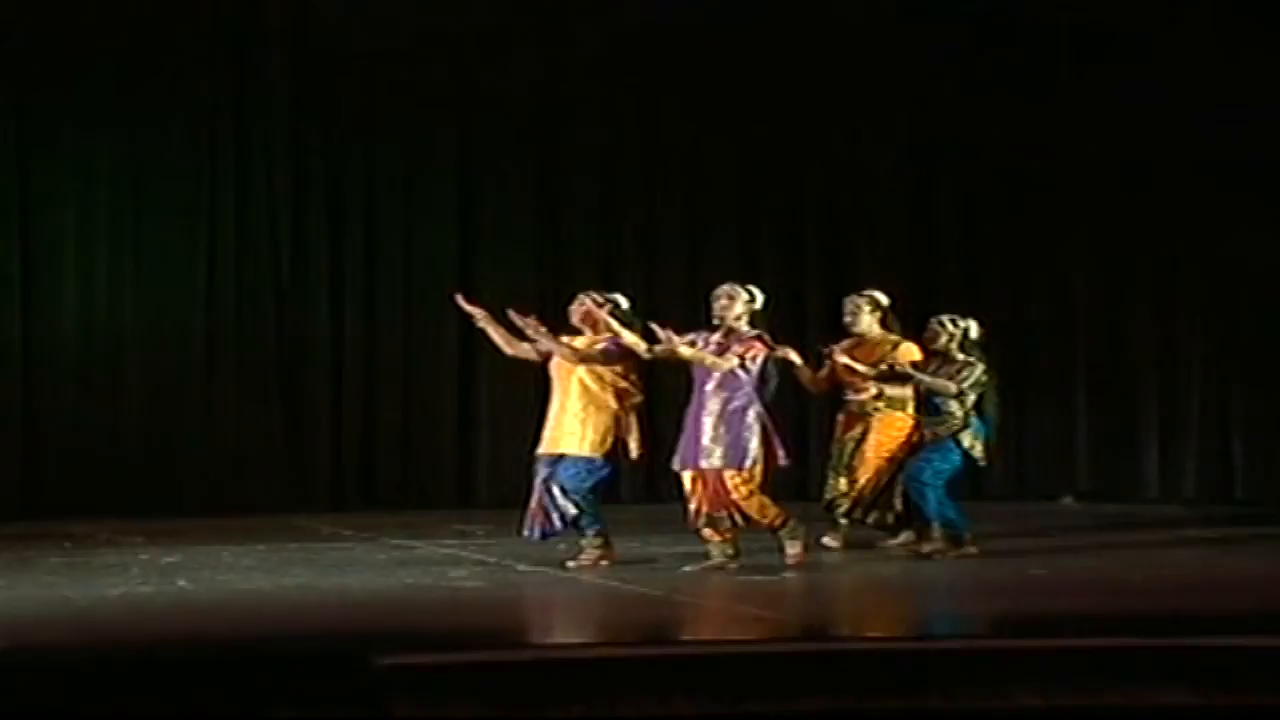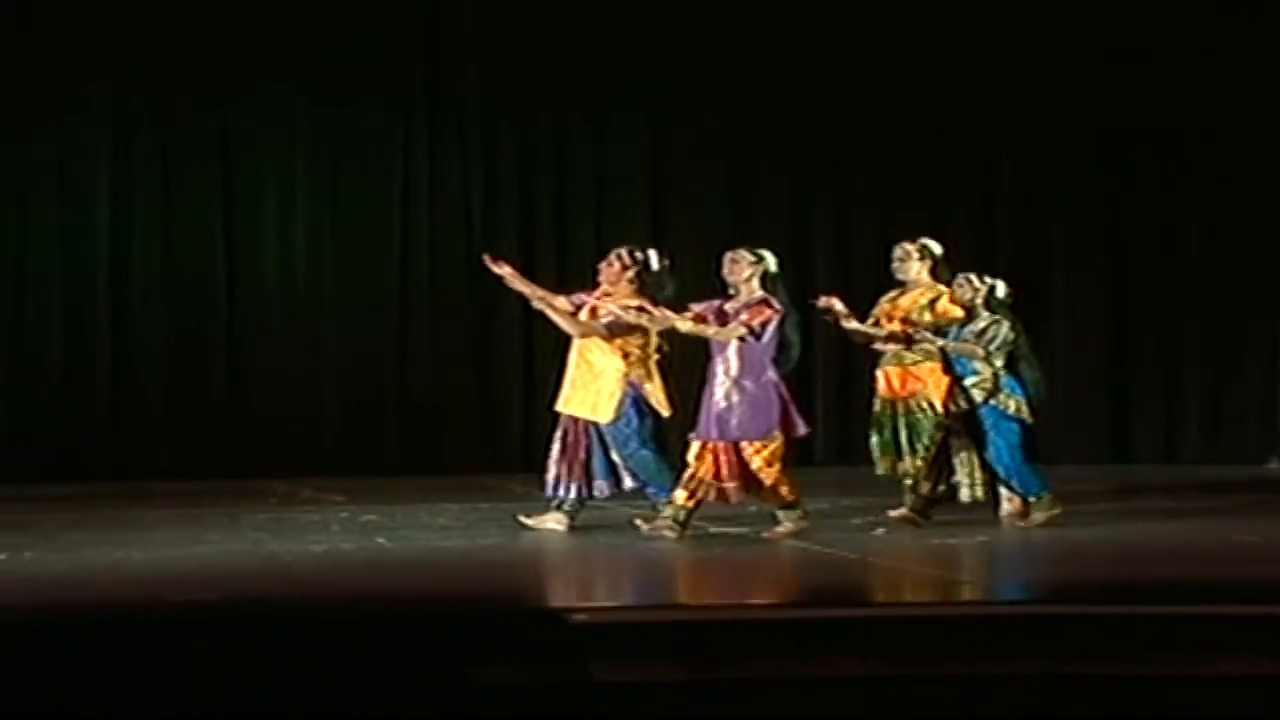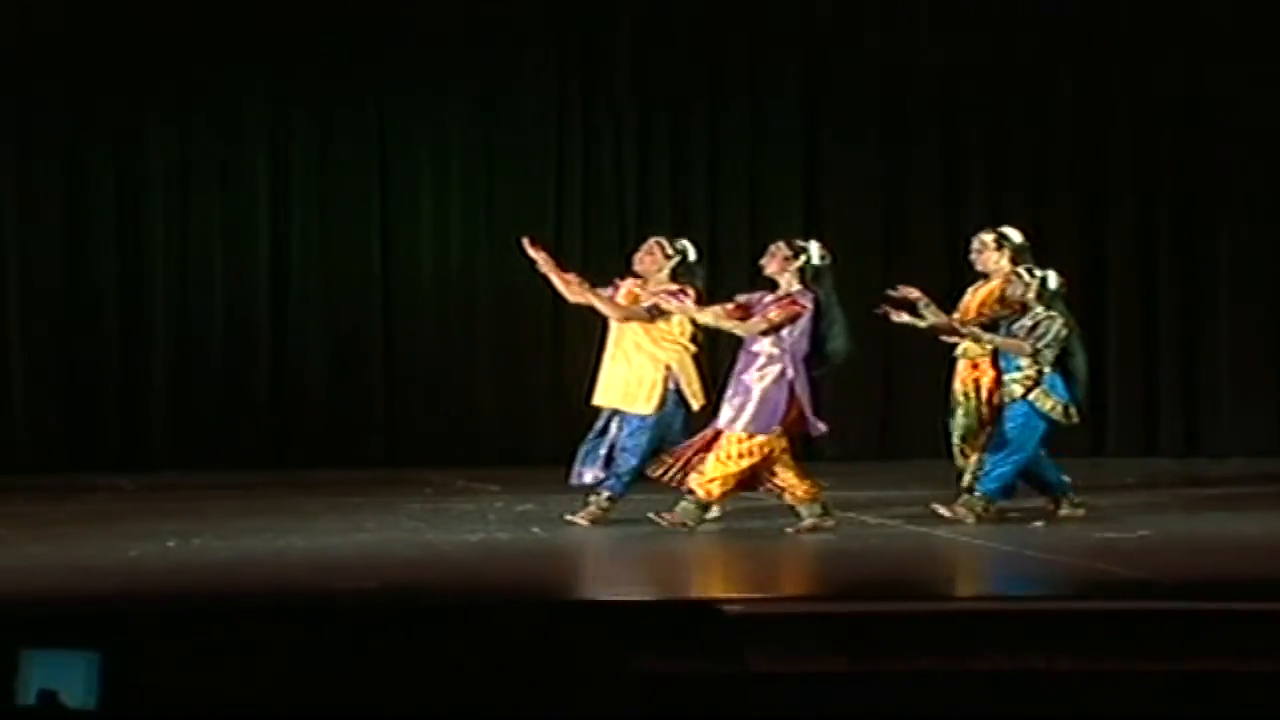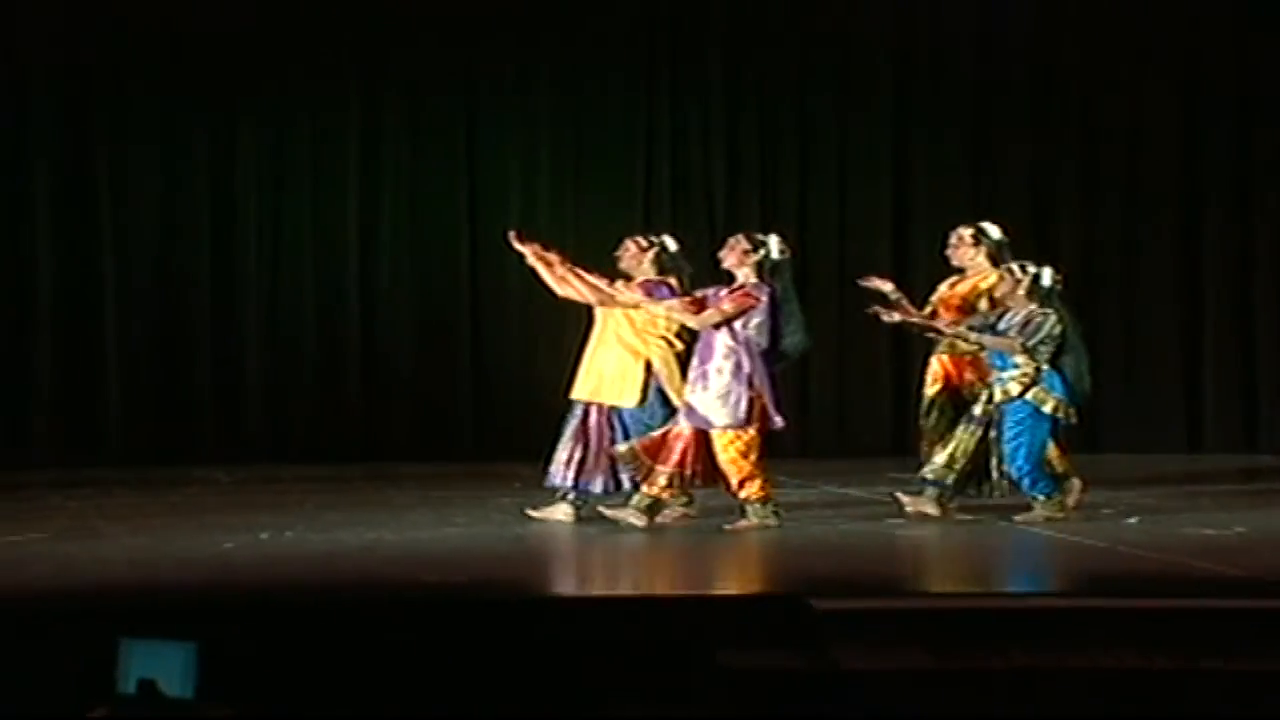
dt=1s
person 1, frame 1
left shoulder: (756, 341)
right shoulder: (702, 340)
left elbow: (724, 364)
right elbow: (655, 351)
left wrist: (684, 350)
right wrist: (636, 344)
left hip: (739, 425)
right hip: (705, 426)
left knee: (740, 491)
right knee: (700, 491)
left ankle: (790, 533)
right ankle: (725, 549)
person 1, frame 2
left shoulder: (767, 305)
right shoulder: (719, 307)
left elbow: (724, 334)
right elbow: (674, 321)
left wrist: (682, 325)
right wrist: (636, 317)
left hip: (754, 394)
right hip: (723, 394)
left knee: (761, 461)
right knee: (704, 456)
left ankle: (795, 515)
right ankle: (674, 519)
person 1, frame 3
left shoulder: (801, 299)
right shoulder: (763, 299)
left elbow: (748, 328)
right elbow: (718, 312)
left wrist: (703, 316)
right wrist: (675, 304)
left hip: (774, 387)
right hip: (755, 386)
left knee: (735, 449)
right knee: (771, 456)
left ankle: (692, 510)
right ankle: (816, 510)
person 1, frame 4
left shoulder: (755, 292)
right shoulder: (720, 293)
left elbow: (699, 321)
right elbow: (679, 305)
left wrist: (653, 306)
left hip: (733, 383)
right hip: (708, 382)
left knee: (733, 451)
right knee: (678, 444)
left ankle: (765, 511)
right ankle: (645, 507)
person 2, frame 1
left shoulder: (616, 347)
right shoulder: (567, 343)
left elbow: (579, 357)
right elbow: (515, 350)
left wrist: (541, 335)
right wrist: (483, 319)
left hip: (594, 431)
right hip: (566, 431)
left knee: (568, 485)
right knee: (551, 483)
left ankle: (596, 541)
right ankle: (595, 542)
person 2, frame 2
left shoulder: (634, 311)
right shoulder: (599, 297)
left elbow: (581, 330)
right elbow: (557, 302)
left wrist: (542, 305)
right wrist: (511, 275)
left hip: (619, 393)
right hip: (590, 391)
left knee: (636, 452)
right knee: (577, 450)
right ankle: (563, 511)
person 2, frame 3
left shoulder: (673, 296)
right shoulder: (626, 289)
left elbow: (621, 314)
right elbow: (574, 295)
left wrist: (583, 288)
right wrist: (546, 264)
left hip: (656, 382)
right hip: (628, 382)
left knee: (629, 442)
right knee: (672, 445)
left ankle: (601, 505)
person 2, frame 4
left shoulder: (657, 289)
right shoulder: (620, 289)
left elbow: (598, 299)
right elbow: (564, 290)
left wrist: (565, 267)
right wrist: (533, 257)
left hip: (641, 380)
right hip: (606, 380)
right knee: (585, 436)
left ankle: (679, 502)
right ankle: (568, 503)
person 3, frame 1
left shoulder: (901, 348)
right shoulder: (844, 348)
left elbow: (912, 389)
right elbow: (818, 385)
left wrist: (877, 391)
right wrist: (797, 363)
left hip: (886, 421)
right hip: (852, 420)
left knee: (866, 473)
left ankle: (842, 530)
right ankle: (907, 527)
person 3, frame 2
left shoulder: (942, 297)
right shoulder: (890, 299)
right elbow: (867, 335)
left wrist: (907, 340)
right wrist: (844, 314)
left hip: (927, 377)
right hip: (892, 378)
left knee: (927, 439)
right knee: (898, 438)
left ankle: (918, 503)
right ankle: (914, 500)
person 3, frame 3
right shoulder: (977, 290)
right wrist: (921, 302)
left hip: (995, 369)
right hip: (970, 369)
left knee: (988, 430)
right knee: (969, 430)
person 3, frame 4
left shoulder: (990, 285)
right shoulder: (949, 285)
right elbow: (922, 321)
right wrist: (893, 295)
left hip: (973, 365)
right hip: (945, 363)
right knee: (938, 428)
left ankle: (1063, 477)
person 4, frame 1
left shoulder: (973, 368)
right shoulder: (933, 364)
left elbow: (952, 388)
left wrist: (916, 376)
left hip: (957, 435)
right hip: (937, 435)
left knee: (916, 475)
right knee: (934, 486)
right ankle: (960, 539)
person 4, frame 2
left shoulder: (999, 325)
right shoulder: (960, 325)
left elbow: (979, 351)
left wrist: (939, 343)
left hip: (997, 398)
right hip: (973, 399)
left knee: (1006, 454)
left ankle: (1043, 504)
person 4, frame 3
left shoulder: (1052, 322)
right shoulder: (1013, 320)
left elbow: (1027, 348)
right elbow: (957, 328)
left wrist: (984, 337)
left hip: (1035, 397)
right hip: (1015, 397)
left knee: (1007, 451)
right knee: (1029, 454)
left ankle: (973, 504)
right ankle: (1068, 501)
person 4, frame 4
left shoulder: (1047, 319)
right shoulder: (1001, 316)
left elbow: (1016, 345)
right elbow: (957, 328)
left wrist: (969, 335)
right wrist: (912, 321)
left hip: (1029, 397)
right hip: (1000, 395)
left knee: (1020, 457)
right knee: (969, 441)
left ankle: (1051, 503)
right ankle: (933, 498)
